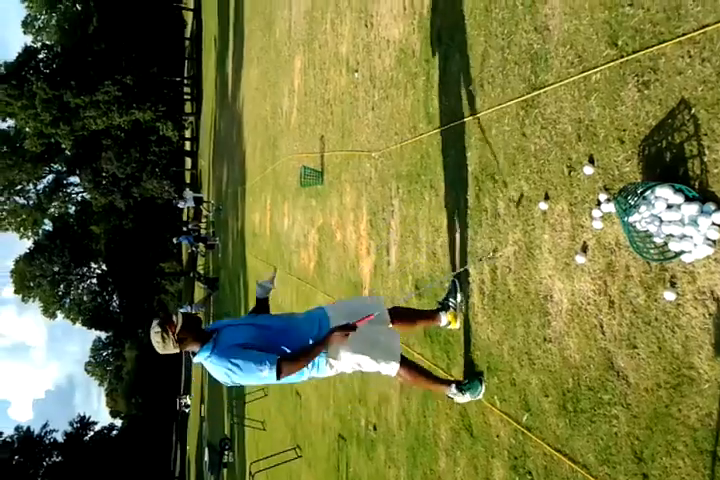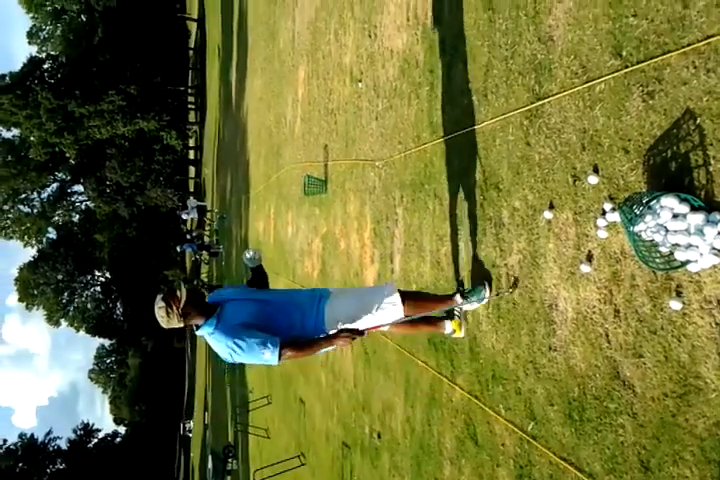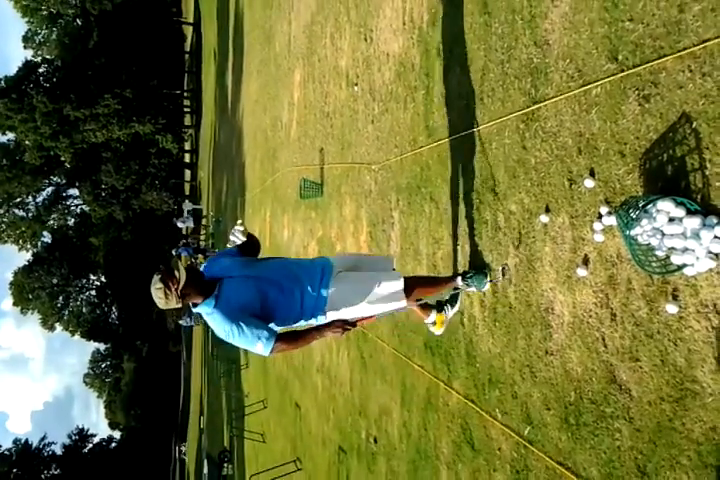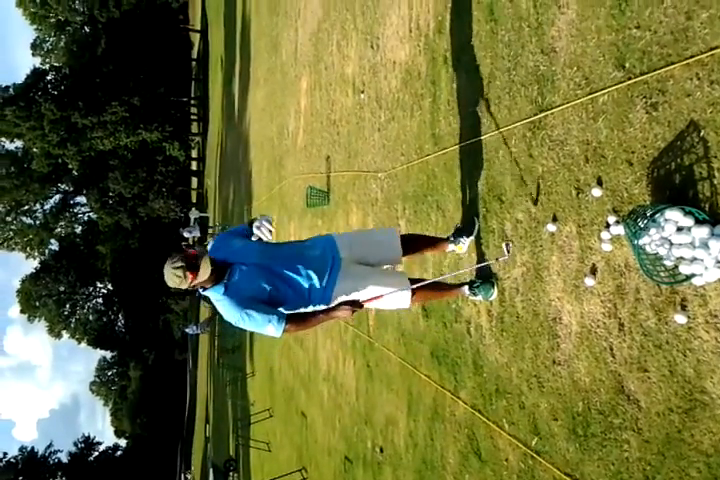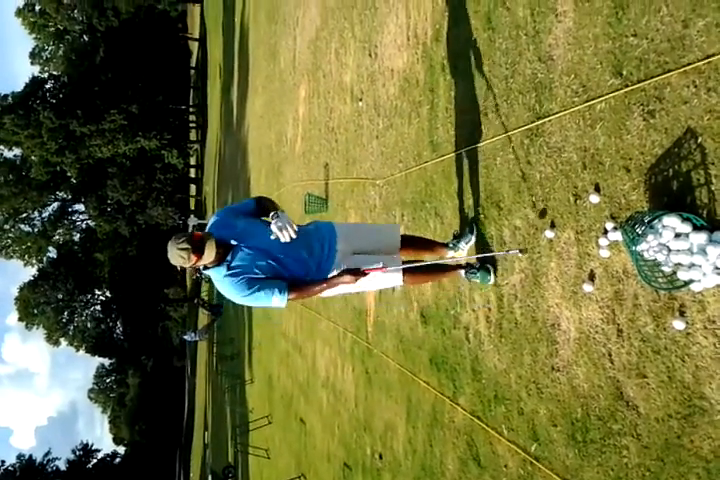
dt=0.4s
person 1, frame 1
left shoulder: (213, 330)
right shoulder: (225, 363)
right elbow: (283, 369)
right wrist: (326, 343)
left hip: (318, 317)
right hip: (323, 354)
left knee: (388, 315)
right knee: (395, 361)
left ankle: (442, 315)
right ankle: (453, 389)
person 1, frame 2
left shoulder: (215, 299)
right shoulder: (227, 339)
left elbow: (257, 291)
right elbow: (283, 353)
right wrist: (332, 341)
left hip: (320, 301)
right hip: (324, 323)
left knee: (391, 315)
right knee: (397, 300)
left ankle: (446, 324)
right ankle: (458, 300)
person 1, frame 3
left shoulder: (212, 266)
right shoulder: (225, 320)
left elbow: (251, 251)
right elbow: (275, 344)
right wrist: (322, 332)
left hip: (321, 269)
right hip: (326, 301)
left knee: (390, 281)
right knee: (405, 287)
left ankle: (433, 313)
right ankle: (459, 281)
person 1, frame 4
left shoulder: (219, 246)
right shoulder: (232, 305)
left elbow: (250, 233)
right elbow: (284, 324)
left wrist: (258, 226)
right wrist: (332, 313)
left hip: (328, 249)
right hip: (334, 288)
left knee: (400, 241)
right knee: (410, 289)
left ankle: (451, 243)
right ankle: (466, 289)
person 1, frame 5
left shoulder: (220, 222)
right shoulder: (234, 284)
left elbow: (259, 202)
right elbow: (289, 293)
left wrist: (275, 214)
right wrist: (336, 282)
left hip: (326, 236)
right hip: (329, 272)
left knee: (399, 242)
right knee: (403, 273)
left ankle: (450, 249)
right ankle: (463, 271)
